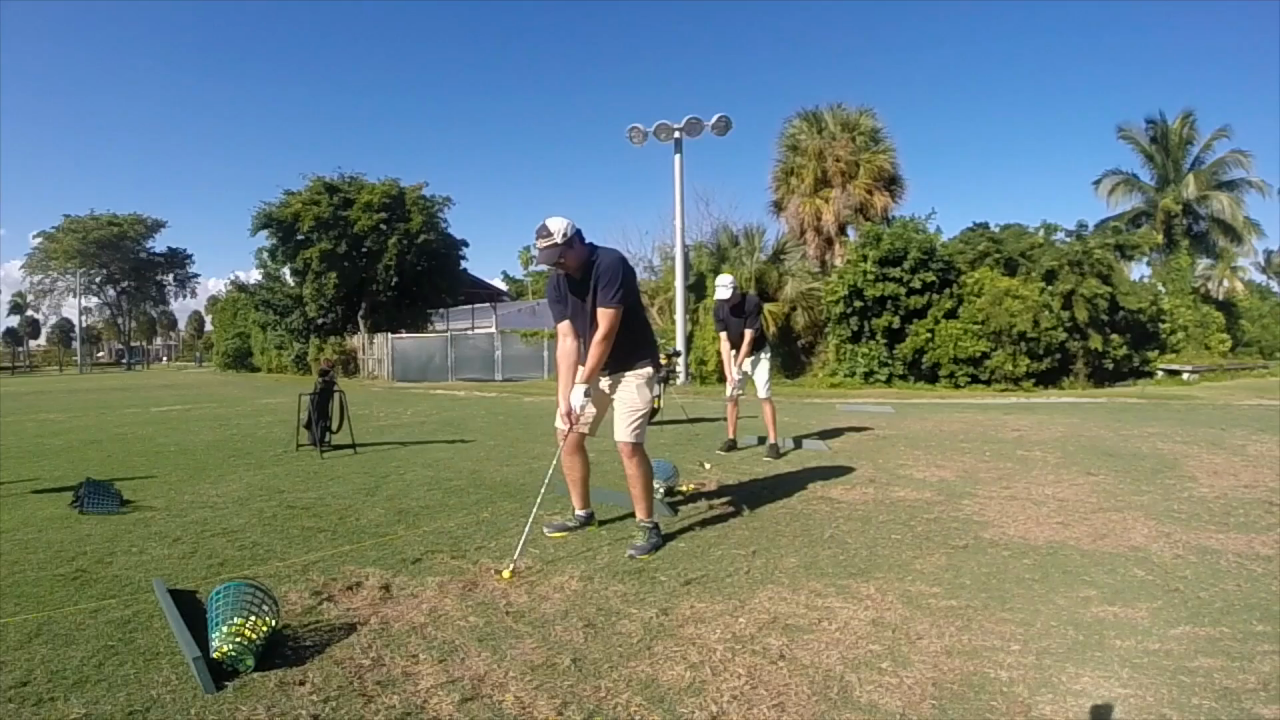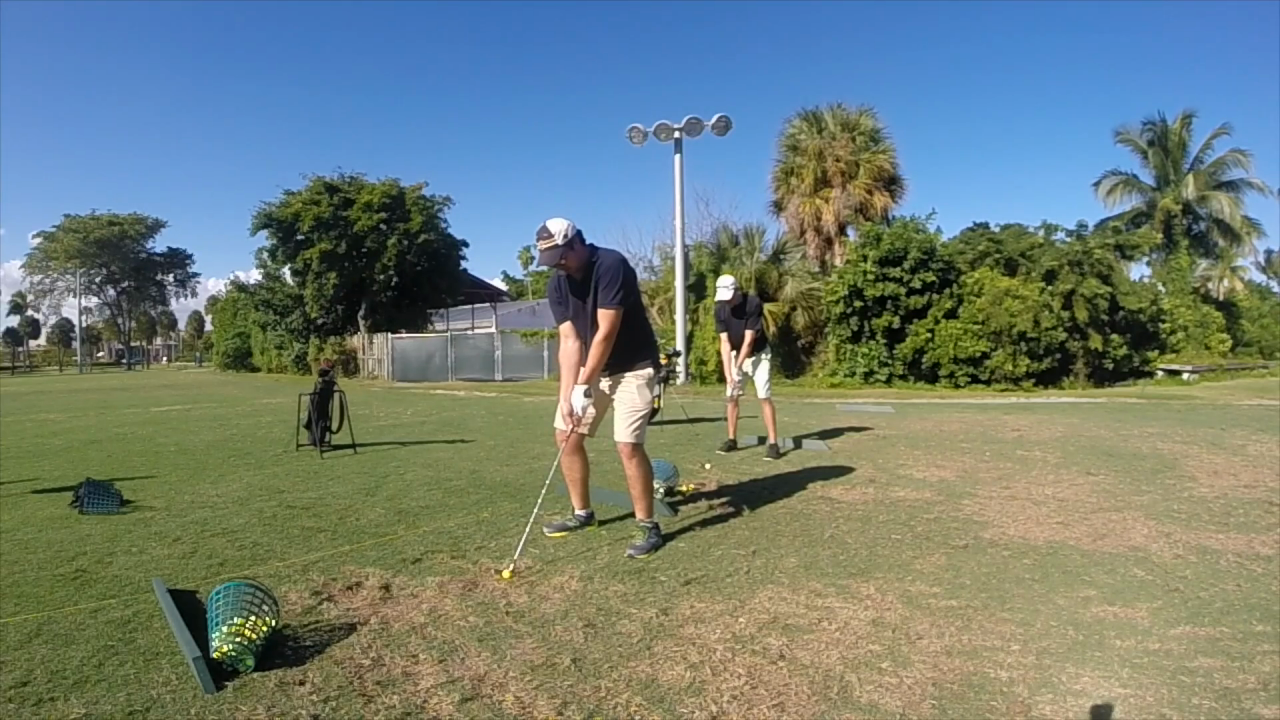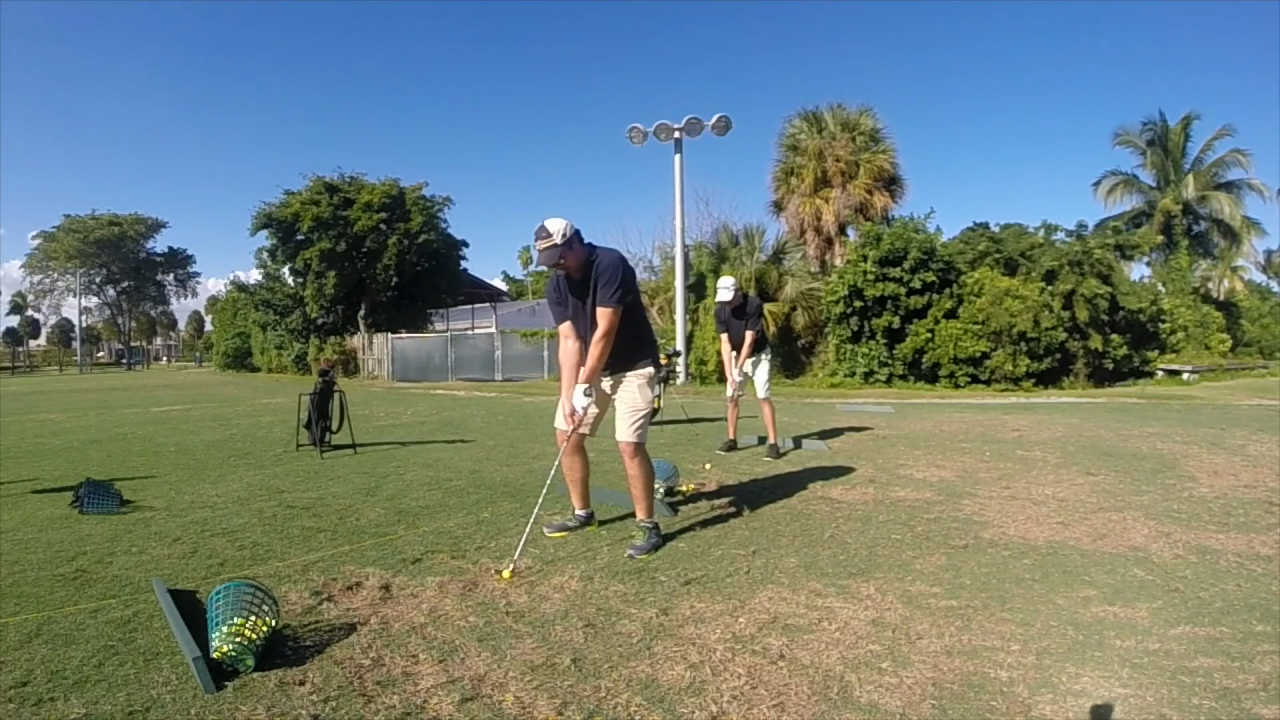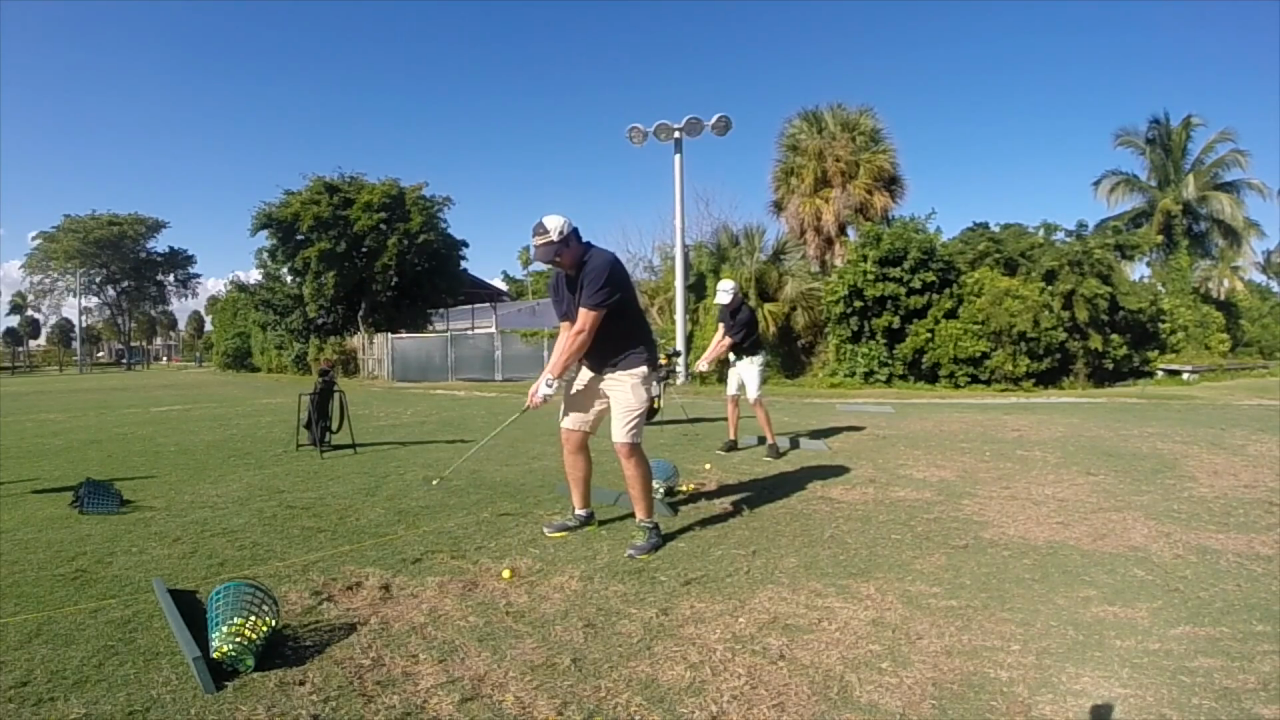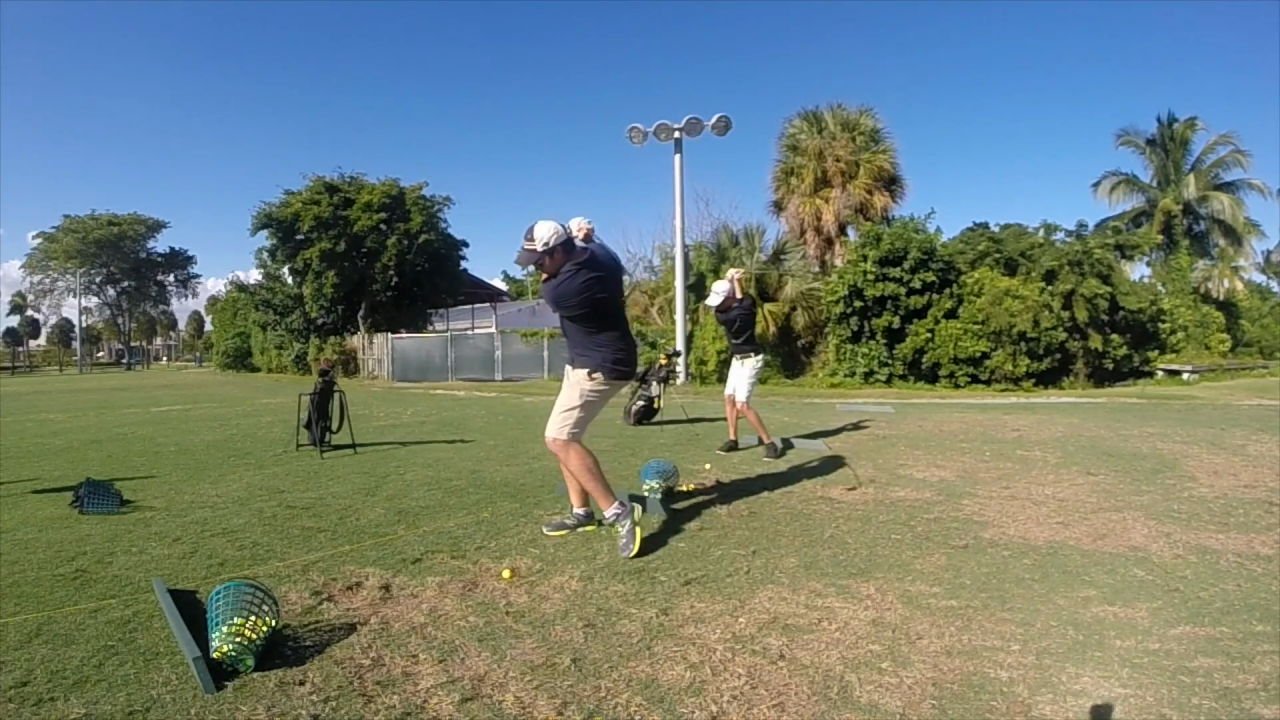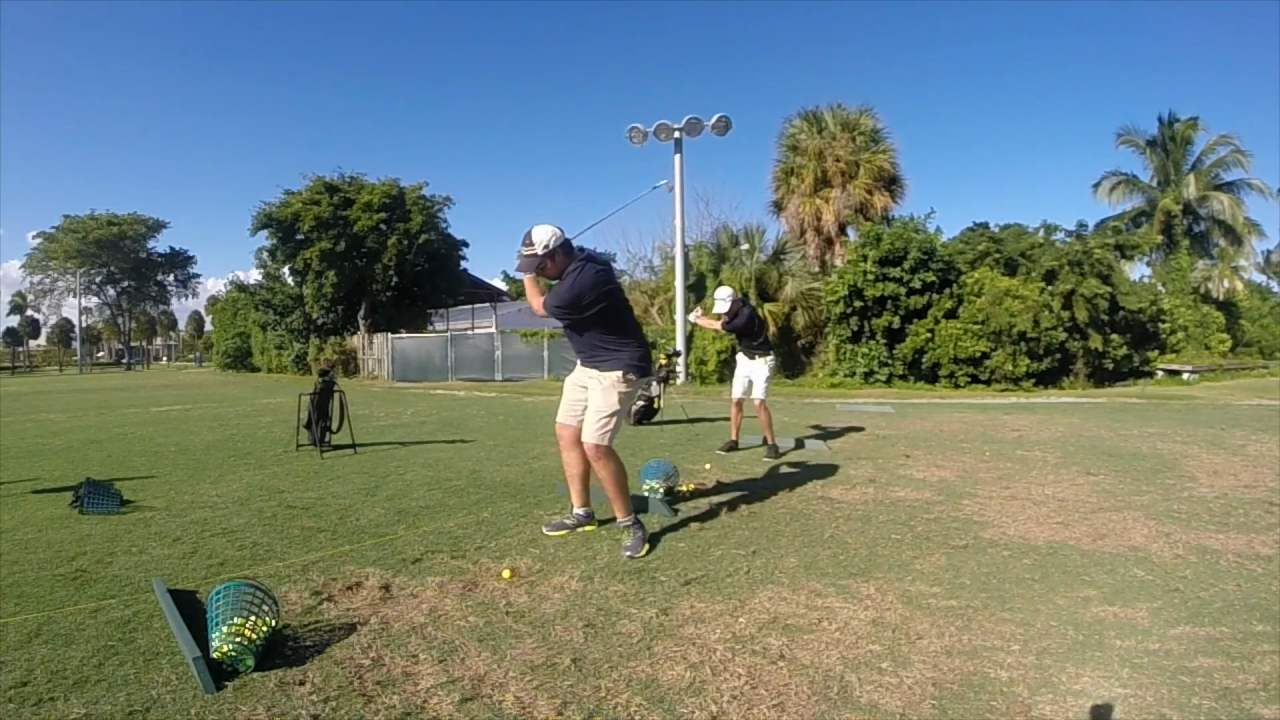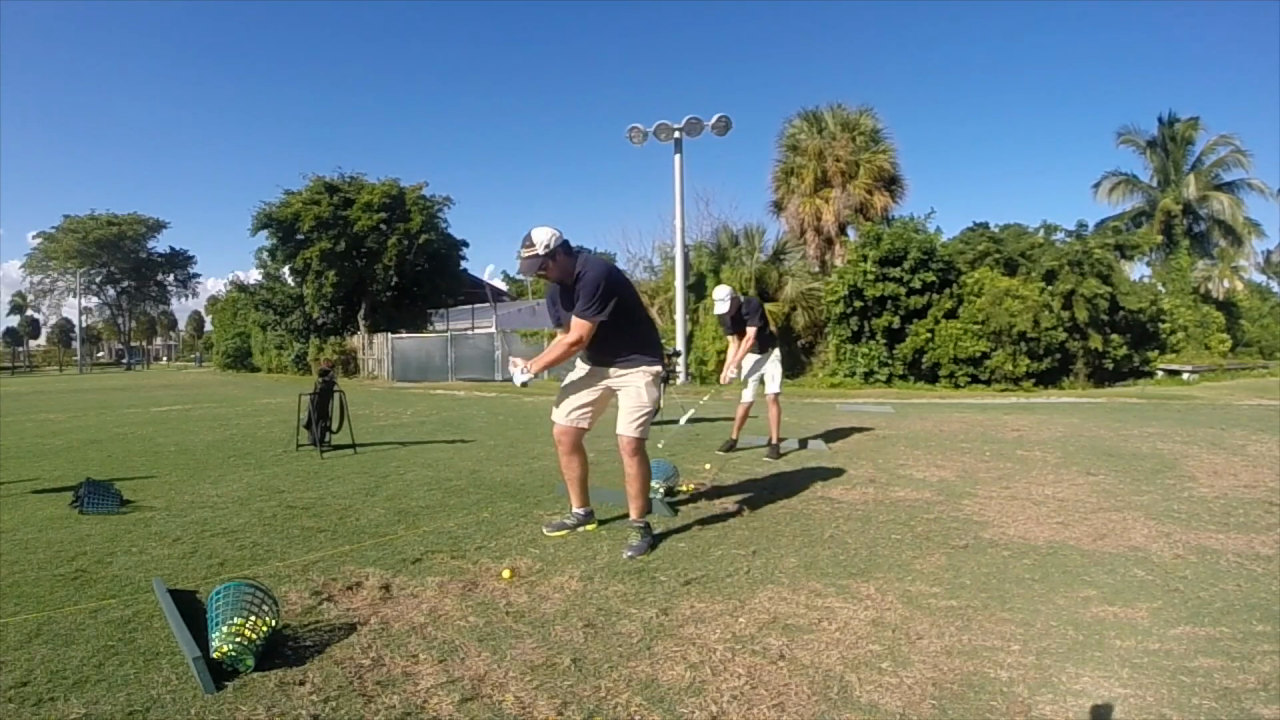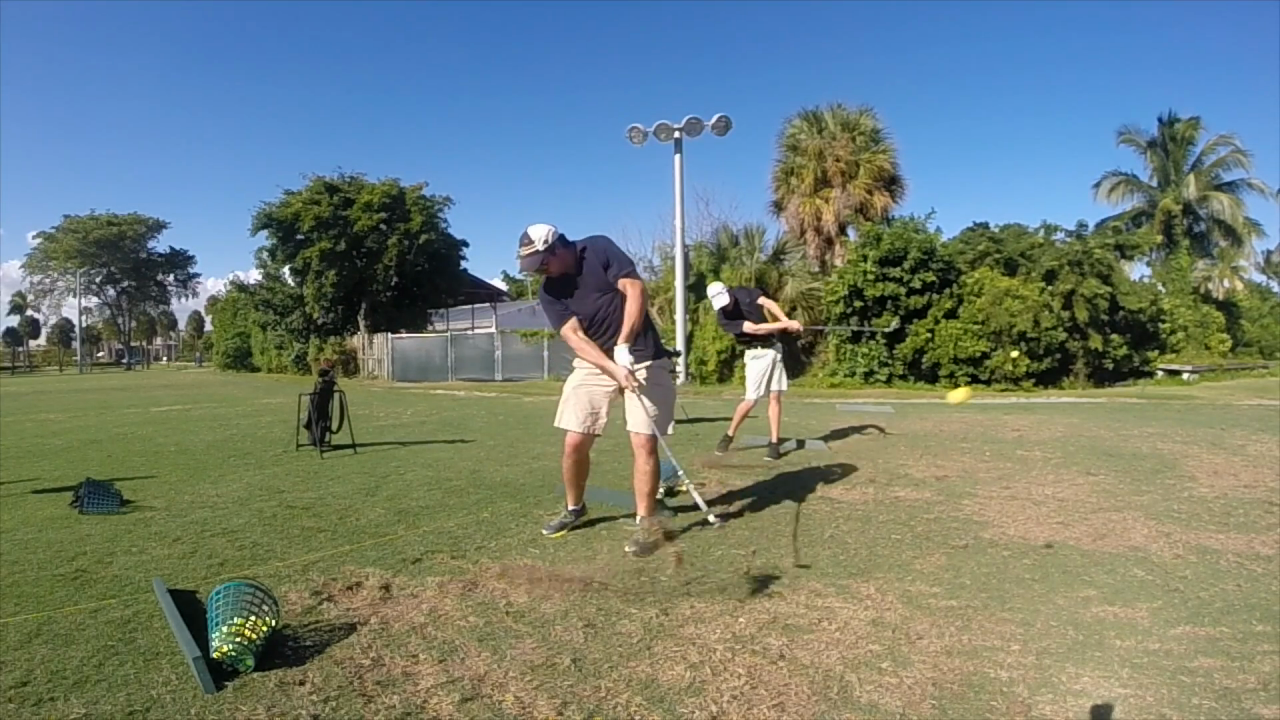
dt=0.5s
person 1, frame 1
left shoulder: (611, 264)
right shoulder: (556, 283)
left elbow: (605, 332)
right elbow: (567, 339)
left wrist: (582, 386)
right wrist: (563, 394)
left hip: (632, 366)
right hip: (591, 365)
left knee: (628, 444)
right knee: (568, 436)
left ankle: (648, 526)
right ankle: (582, 513)
person 1, frame 2
left shoulder: (612, 265)
right shoulder: (558, 283)
left elbow: (606, 333)
right elbow: (570, 341)
left wrist: (583, 388)
right wrist: (565, 396)
left hip: (633, 367)
right hip: (591, 365)
left knee: (628, 445)
right knee: (567, 436)
left ankle: (648, 526)
right ankle: (582, 513)
person 1, frame 3
left shoulder: (611, 264)
right shoulder: (557, 284)
left elbow: (605, 332)
right elbow: (569, 340)
left wrist: (584, 388)
right wrist: (567, 396)
left hip: (633, 366)
right hip: (590, 366)
left knee: (629, 445)
right knee: (566, 435)
left ankle: (648, 526)
right ankle: (582, 513)
person 1, frame 4
left shoulder: (602, 266)
right shoulder: (559, 280)
left elbow: (583, 332)
right elbow: (567, 334)
left wrist: (552, 379)
right wrist: (545, 378)
left hip: (630, 365)
right hip: (592, 366)
left knee: (625, 445)
right knee: (571, 437)
left ankle: (648, 526)
right ankle: (582, 513)
person 1, frame 5
left shoulder: (561, 290)
right shoulder: (602, 256)
right wrist: (581, 239)
left hip: (598, 368)
right hip: (591, 362)
left knee: (559, 439)
right knee: (563, 436)
left ankle: (619, 513)
right ankle: (581, 513)
person 1, frame 6
left shoulder: (576, 287)
right shoulder: (587, 260)
left elbow: (540, 307)
left wrist: (530, 279)
right wrist: (537, 275)
left hip: (618, 368)
right hip: (591, 364)
left knee: (594, 446)
right knee: (566, 433)
left ankle: (631, 525)
right ankle: (581, 513)
person 1, frame 7
left shoulder: (596, 273)
right shoulder: (556, 289)
left elbow: (577, 339)
right elbow: (566, 337)
left wrist: (532, 367)
right wrist: (534, 365)
left hip: (637, 364)
right hip: (593, 364)
left knee: (630, 443)
right knee: (564, 433)
left ankle: (639, 525)
right ankle: (581, 512)
person 1, frame 8
left shoulder: (599, 249)
right shoulder: (550, 291)
left elbow: (636, 292)
right elbow: (575, 337)
left wrist: (623, 345)
right wrist: (612, 369)
left hip: (645, 360)
right hip: (594, 364)
left knee: (644, 441)
right knee: (574, 442)
left ankle: (644, 523)
right ankle: (574, 508)
person 2, frame 1
left shoulder: (752, 303)
right shoulder: (719, 309)
left elbow: (748, 338)
right elbow: (724, 341)
left wrist: (737, 367)
right wrist: (728, 371)
left hip: (758, 354)
right hip: (735, 354)
left knee: (764, 396)
right knee: (731, 396)
left ankle: (773, 442)
right ankle: (731, 439)
person 2, frame 2
left shoulder: (753, 304)
right shoulder: (720, 310)
left elbow: (749, 339)
right elbow: (725, 342)
left wrist: (737, 368)
right wrist: (727, 373)
left hip: (759, 355)
right hip: (736, 354)
left knee: (764, 397)
right knee: (732, 397)
left ankle: (773, 443)
right ankle: (731, 439)
person 2, frame 3
left shoulder: (754, 305)
right shoulder: (720, 311)
left elbow: (749, 340)
right elbow: (725, 343)
left wrist: (739, 369)
right wrist: (729, 374)
left hip: (759, 355)
right hip: (736, 355)
left knee: (763, 397)
right knee: (732, 397)
left ankle: (772, 443)
right ankle: (732, 439)
person 2, frame 4
left shoulder: (745, 315)
right shoulder: (726, 307)
left elbow: (726, 343)
right elbow: (720, 334)
left wrist: (708, 361)
right wrist: (704, 357)
left hip: (752, 359)
right hip: (735, 357)
left knee: (754, 400)
right knee: (732, 398)
left ankle: (772, 443)
right ankle: (732, 439)
person 2, frame 5
left shoulder: (729, 317)
right shoulder: (747, 301)
left elbow: (717, 312)
left wrist: (731, 280)
right wrist: (736, 281)
left hip: (748, 361)
right hip: (738, 358)
left knee: (741, 405)
right knee: (729, 398)
left ankle: (769, 443)
right ankle: (733, 439)
person 2, frame 6
left shoulder: (746, 317)
right shoulder: (736, 306)
left elbow: (718, 326)
right elbow: (724, 322)
left wrist: (696, 319)
right wrist: (701, 317)
left hip: (761, 361)
right hip: (744, 359)
left knee: (759, 402)
right knee: (736, 400)
left ankle: (771, 444)
right ankle: (733, 440)
person 2, frame 7
left shoulder: (752, 304)
right shoulder: (724, 316)
left elbow: (750, 338)
right elbow: (733, 343)
left wrist: (734, 364)
right wrist: (727, 367)
left hip: (770, 354)
right hip: (749, 358)
left knee: (772, 398)
right knee: (746, 401)
left ankle: (774, 443)
right ankle: (733, 439)
person 2, frame 8
left shoulder: (742, 293)
right shoulder: (723, 318)
left elbow: (768, 303)
right elbow: (755, 329)
left wrist: (786, 320)
right wrist: (785, 325)
left hip: (774, 348)
right hip: (756, 354)
left knee: (775, 397)
right knee: (751, 400)
left ankle: (774, 442)
right ankle: (729, 436)
